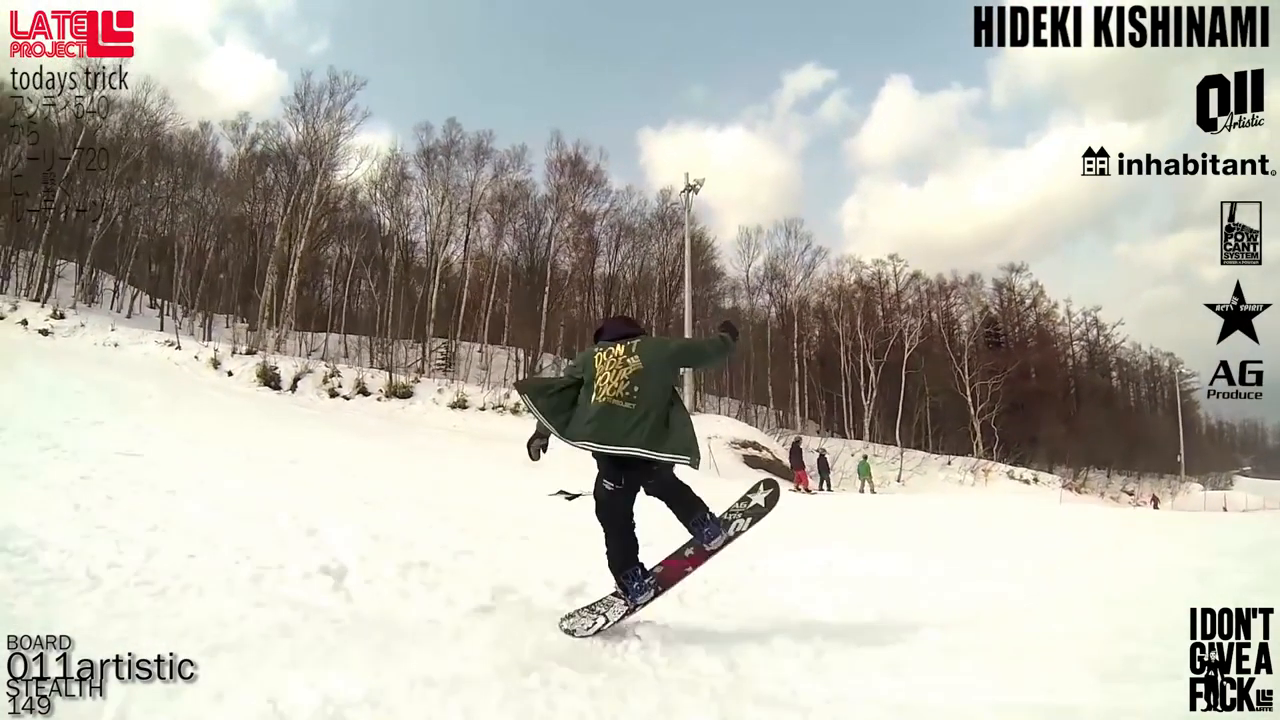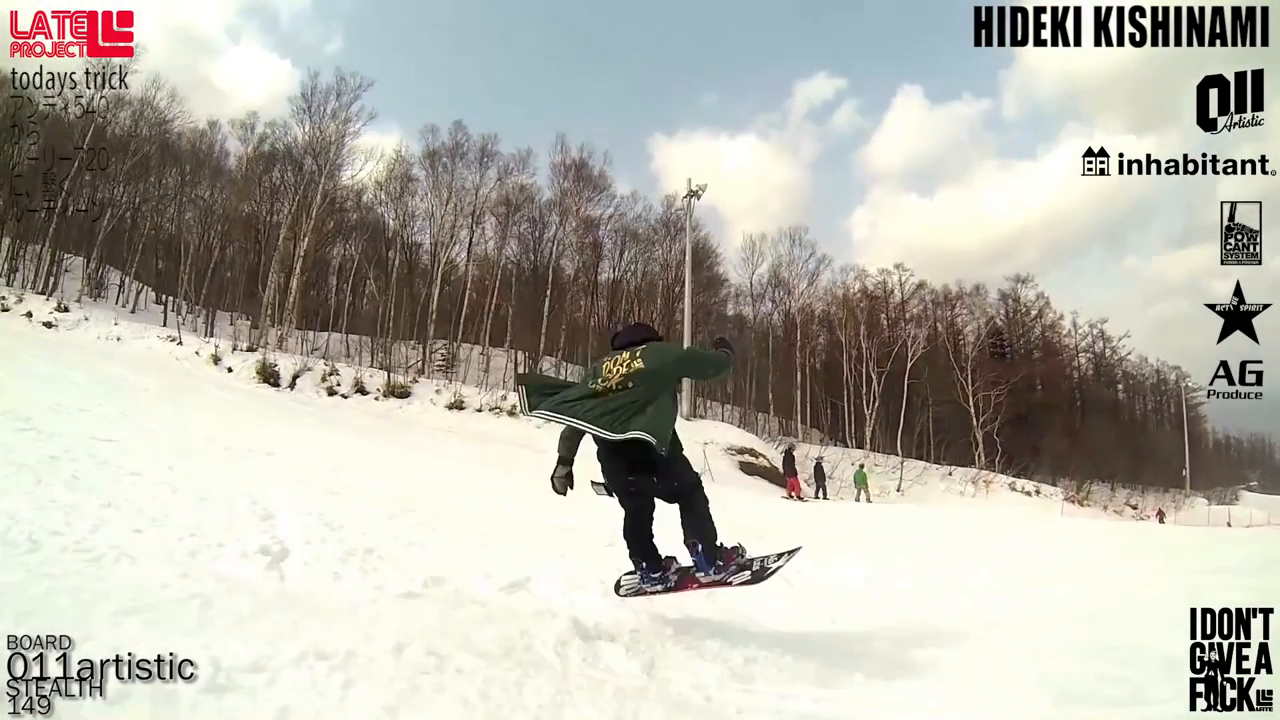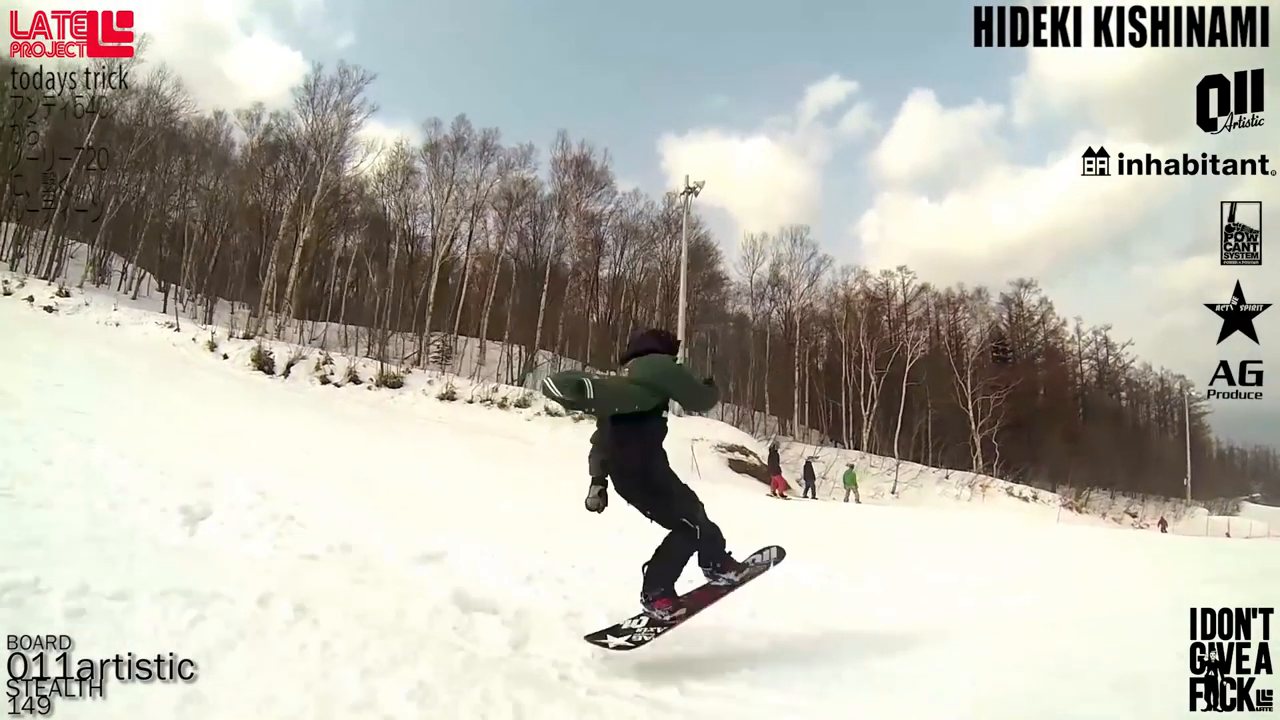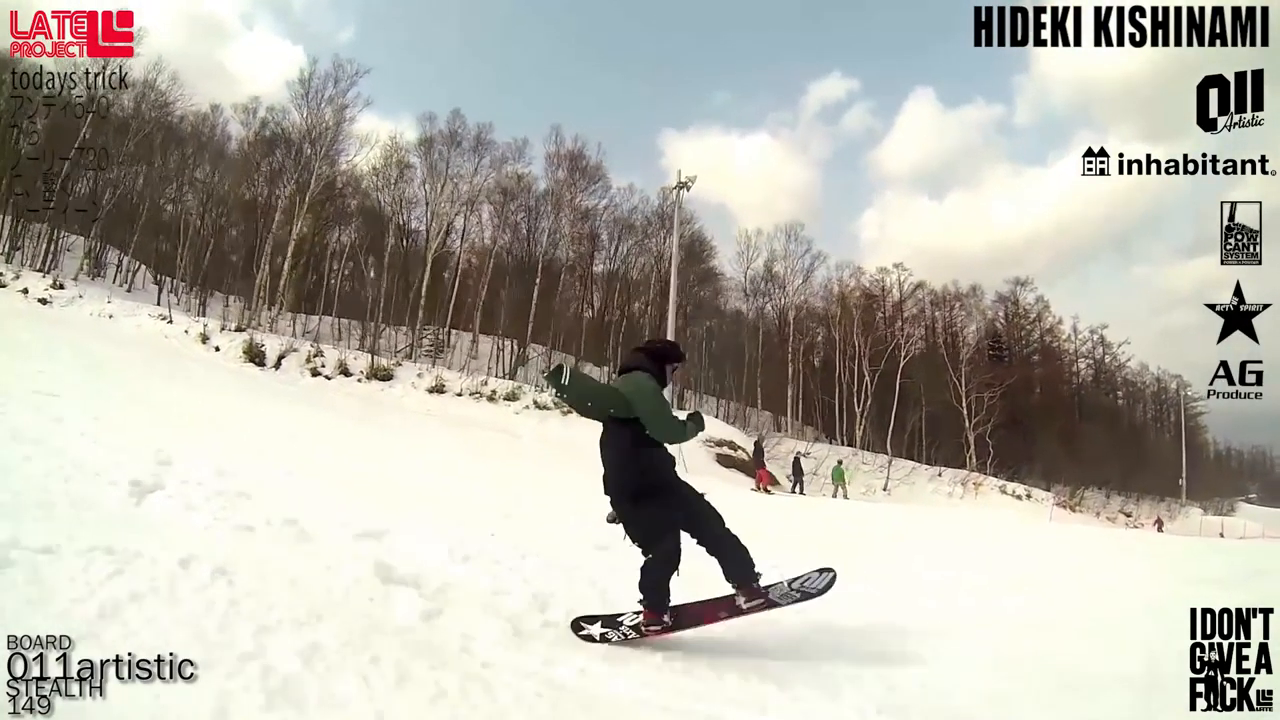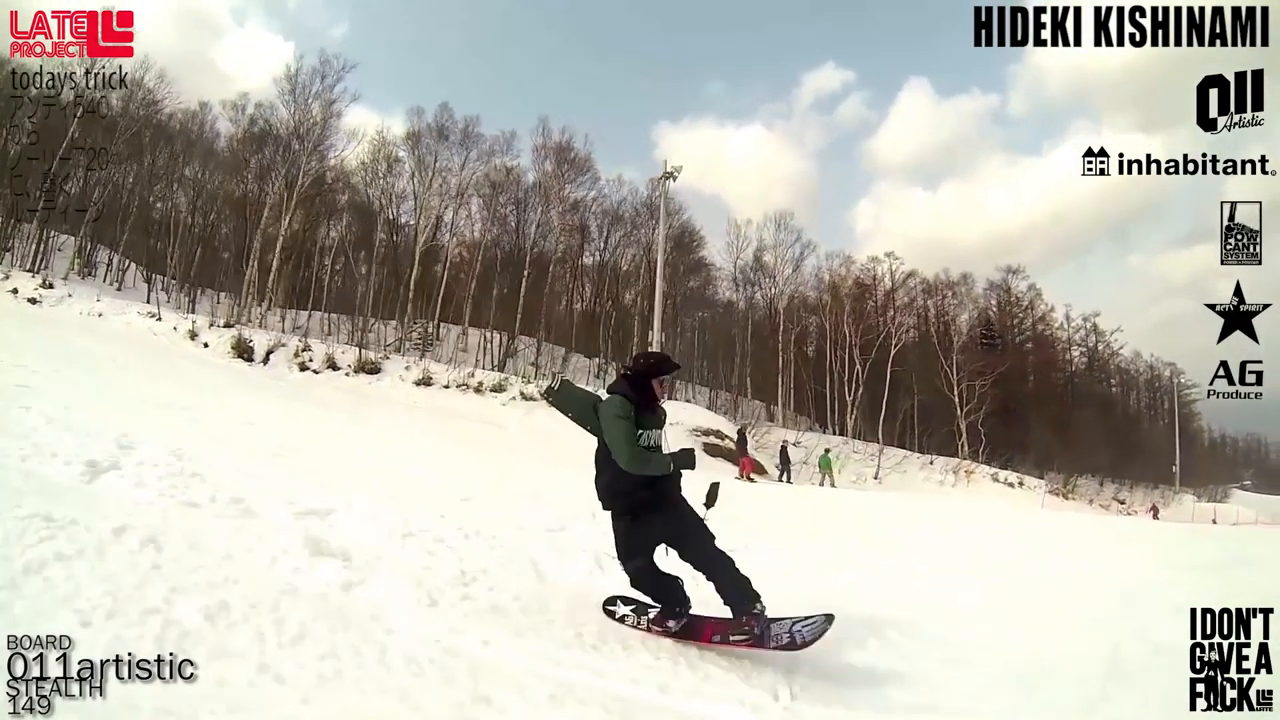
dt=0.2s
person 1, frame 1
left shoulder: (589, 358)
right shoulder: (657, 347)
left elbow: (559, 393)
right elbow: (711, 351)
left wrist: (540, 435)
right wrist: (727, 337)
left hip: (612, 456)
right hip: (655, 448)
left knee: (615, 523)
right knee: (668, 487)
left ankle: (634, 584)
right ankle: (707, 531)
person 1, frame 2
left shoulder: (603, 365)
right shoulder: (664, 353)
left elbow: (575, 416)
right elbow: (717, 365)
left wrist: (564, 462)
right wrist: (723, 350)
left hip: (612, 460)
right hip: (651, 448)
left knee: (637, 512)
right knee: (690, 493)
left ankle: (651, 570)
right ankle: (709, 560)
person 1, frame 3
left shoulder: (622, 377)
right shoulder: (658, 364)
left elbow: (600, 438)
right elbow: (700, 401)
left wrist: (597, 482)
right wrist: (709, 389)
left hip: (622, 471)
right hip: (644, 469)
left knee: (690, 514)
right knee: (691, 523)
left ankle: (717, 565)
right ankle: (657, 592)
person 1, frame 4
left shoulder: (637, 388)
right shoulder: (641, 384)
right elbow: (666, 429)
left wrist: (618, 502)
right wrist: (693, 424)
left hip: (662, 480)
right hip: (632, 490)
left knee: (712, 528)
right knee: (664, 554)
left ankle: (746, 582)
right ankle: (656, 605)
person 1, frame 5
left shoulder: (655, 412)
right shoulder: (615, 407)
right elbow: (629, 458)
right wrist: (675, 462)
left hip: (664, 498)
right hip: (626, 509)
left knee: (703, 551)
right knee: (639, 571)
left ankle: (749, 608)
right ankle: (674, 607)
